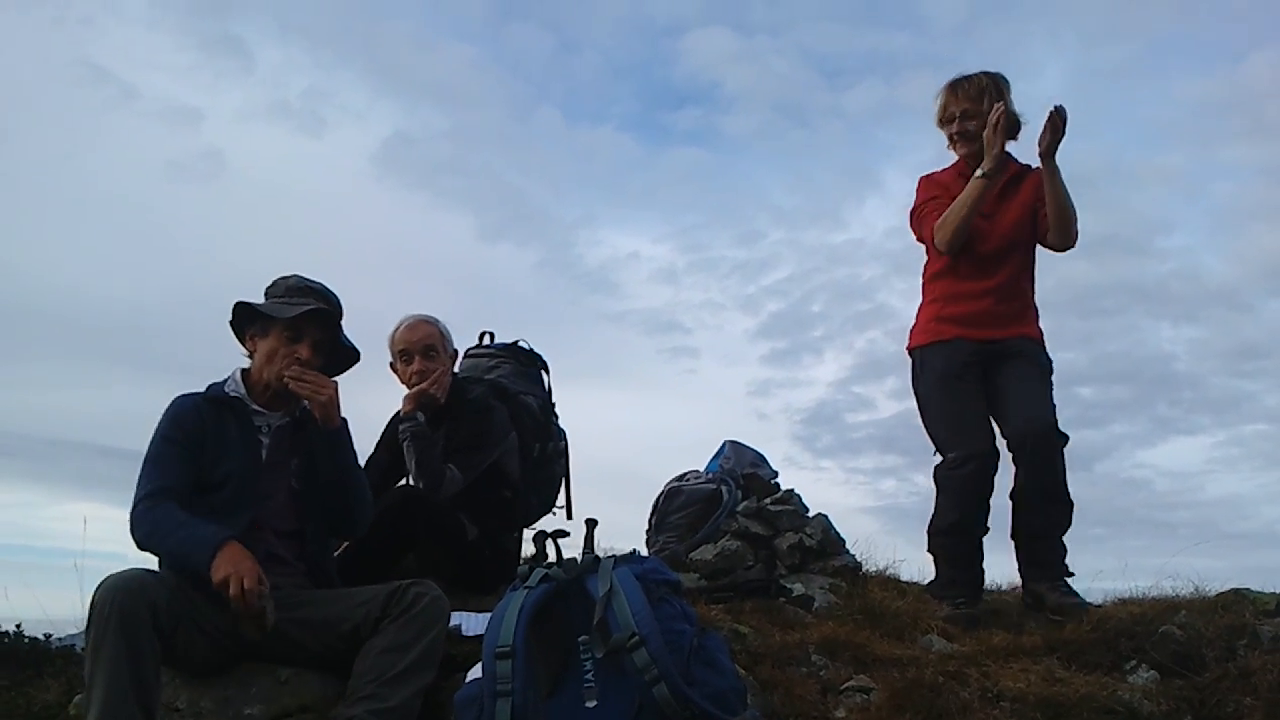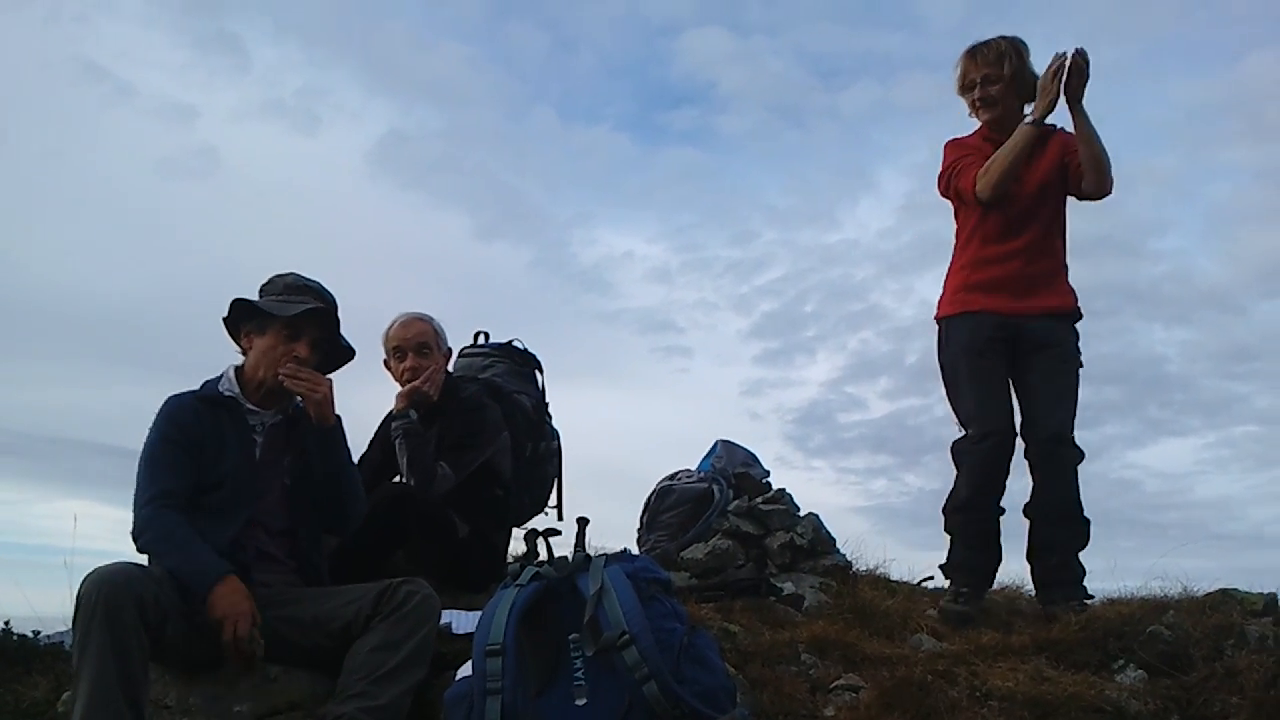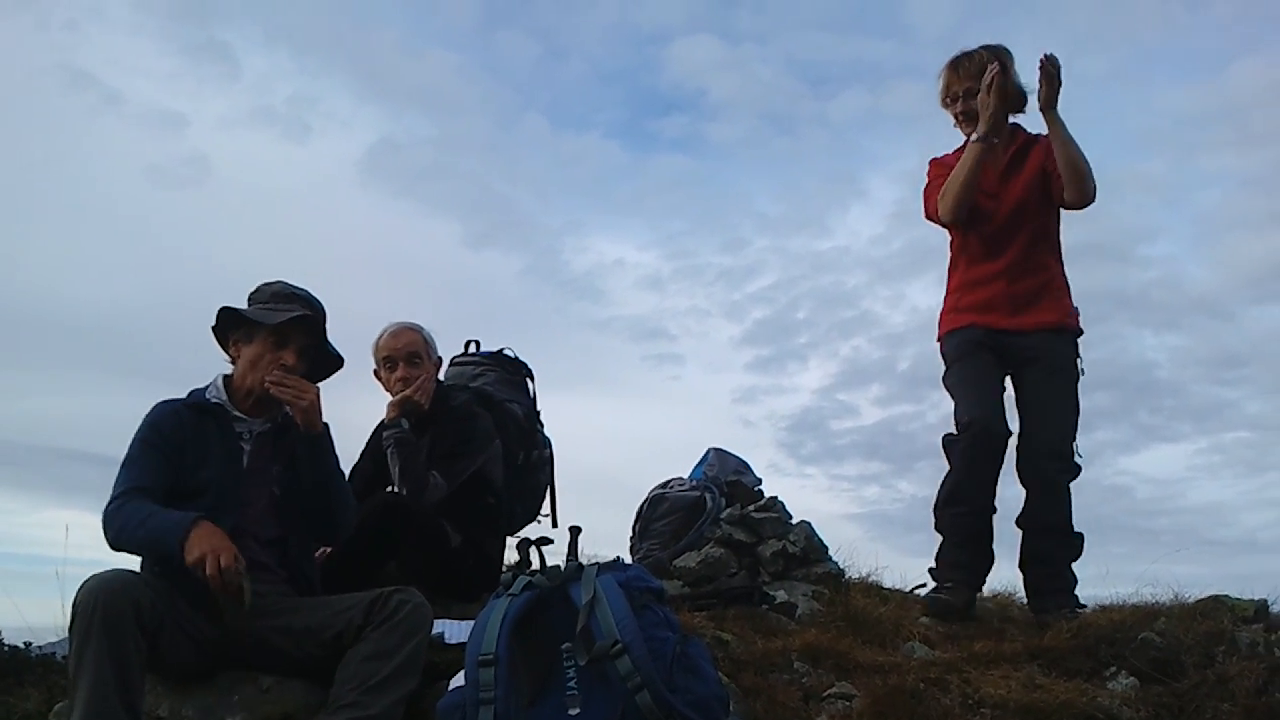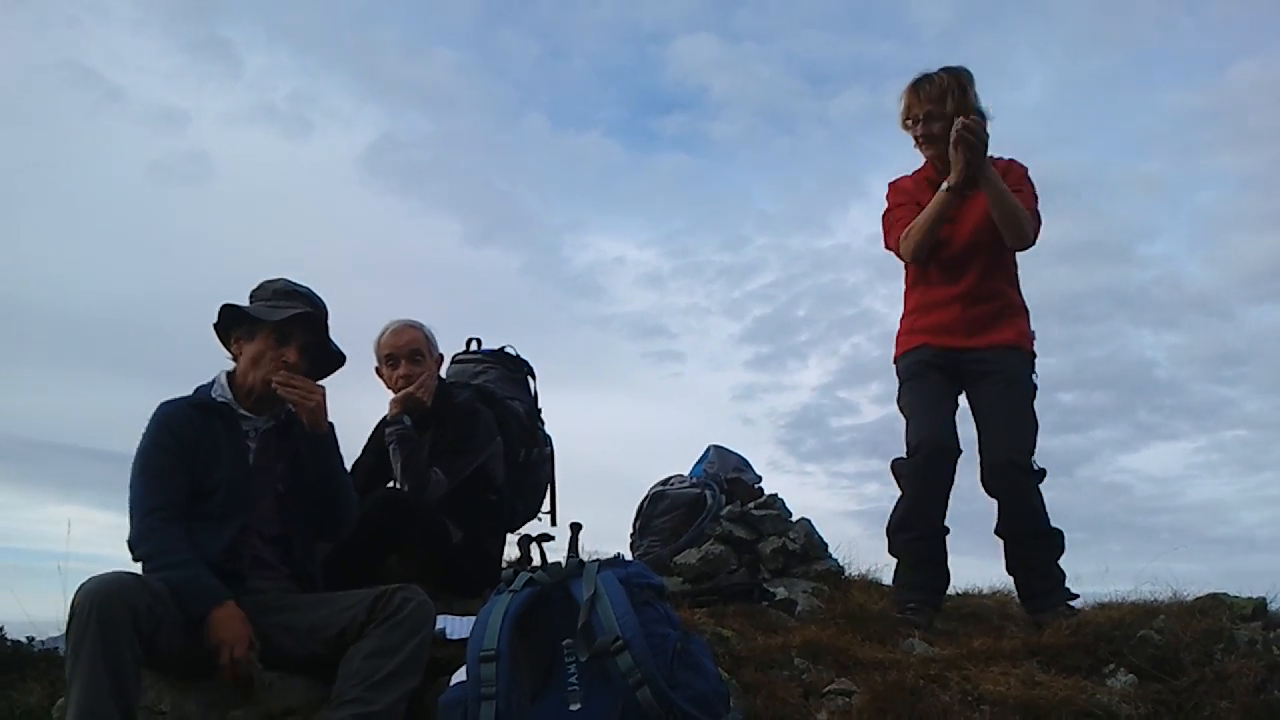
dt=0.3s
person 1, frame 1
left shoulder: (1032, 184)
right shoulder: (936, 185)
left elbow: (1062, 238)
right elbow: (946, 239)
left wrist: (1048, 161)
right wrist: (987, 166)
left hip: (1015, 341)
right hip: (945, 342)
left knee: (1039, 434)
right knee: (968, 458)
left ankle: (1044, 574)
right ankle: (958, 588)
person 1, frame 2
left shoulder: (1058, 145)
right shoulder: (961, 151)
left elbow: (1098, 185)
right elbow: (987, 186)
left wrist: (1075, 107)
right wrist: (1036, 112)
left hip: (1046, 315)
right hip: (972, 314)
left knee: (1052, 441)
right knee: (986, 437)
left ankle: (1059, 586)
right ankle: (968, 577)
person 1, frame 3
left shoulder: (1042, 152)
right shoulder: (946, 167)
left elbow: (1080, 194)
right elbow: (951, 211)
left wrist: (1051, 113)
right wrist: (984, 131)
left hip: (1044, 327)
right hip: (971, 327)
left knee: (1047, 455)
right knee: (979, 430)
left ankle: (1052, 593)
right ankle: (958, 577)
person 1, frame 4
left shoulder: (1007, 176)
right shoulder: (906, 191)
left elbow: (1023, 235)
right elbow: (909, 248)
left wrist: (981, 166)
right wrist: (951, 181)
left hip: (1000, 345)
right hip: (926, 347)
left knee: (1010, 463)
right knee: (928, 452)
left ankle: (1042, 591)
right ankle: (918, 591)
person 2, frame 1
left shoulder: (317, 429)
right shoulder: (194, 414)
left elbow: (353, 525)
right elbow: (150, 514)
left wrist: (332, 427)
right wrist: (218, 548)
left hip: (297, 608)
right hip: (206, 602)
left knee: (422, 600)
right knee: (126, 594)
person 2, frame 2
left shoulder: (311, 428)
right shoulder: (188, 413)
left elbow: (345, 523)
right elbow: (155, 518)
left wrist: (326, 426)
right wrist: (218, 581)
left hip: (288, 604)
right hip: (195, 599)
left knee: (413, 599)
right knee: (113, 588)
person 2, frame 3
left shoulder: (300, 436)
right shoulder: (175, 420)
left elbow: (336, 532)
right elbow: (122, 515)
left wrist: (314, 433)
right wrist: (190, 530)
left hip: (280, 615)
right hip: (186, 608)
left knee: (405, 608)
right knee: (109, 594)
person 2, frame 4
left shoulder: (303, 434)
right shoulder: (180, 419)
left elbow: (338, 530)
right elbow: (153, 531)
left wrist: (319, 433)
right wrist: (216, 607)
left hip: (283, 610)
right hip: (192, 609)
left knee: (407, 605)
right knee: (108, 597)
person 3, frame 1
left shoulder: (483, 411)
right shoulder: (406, 419)
left elbow: (435, 489)
right elbow: (366, 491)
left wrist: (413, 418)
left hip: (484, 558)
right hip: (433, 548)
left knee: (406, 502)
person 3, frame 2
left shoulder: (475, 409)
right shoulder: (404, 416)
left elbow: (426, 487)
left wrist: (405, 416)
left hip: (474, 556)
right hip: (424, 548)
left knee: (397, 498)
person 3, frame 3
left shoulder: (467, 417)
right shoulder: (393, 426)
left elbow: (419, 497)
right elbow: (352, 499)
left wrist: (397, 425)
left hip: (468, 564)
right hip: (417, 556)
left knee: (389, 507)
person 3, frame 4
left shoulder: (468, 414)
right shoulder: (395, 423)
left elbow: (421, 493)
right elbow: (353, 495)
left wrist: (400, 422)
left hip: (469, 560)
right hip: (419, 552)
left knee: (390, 503)
